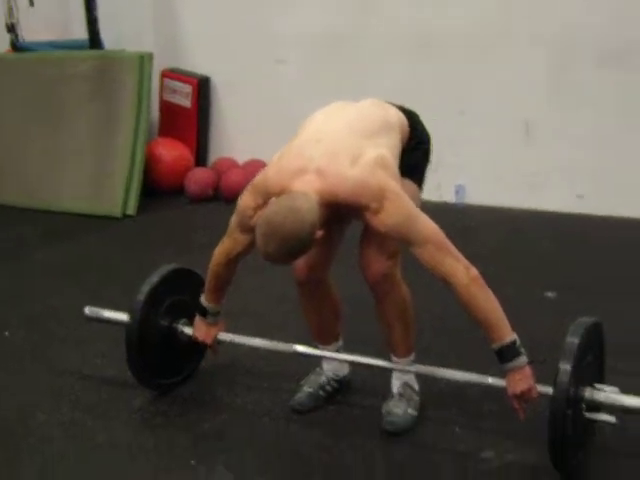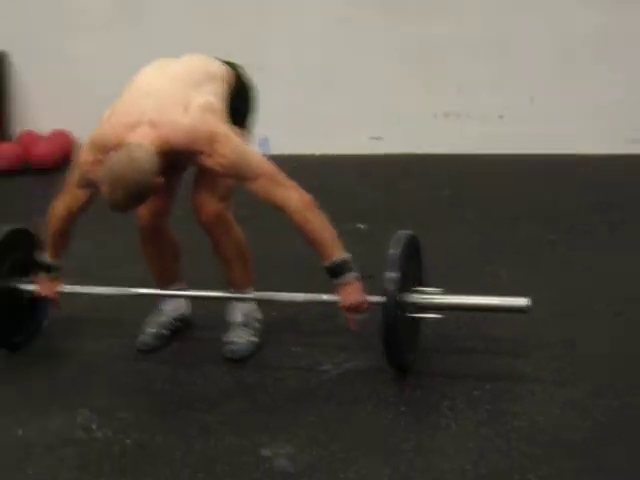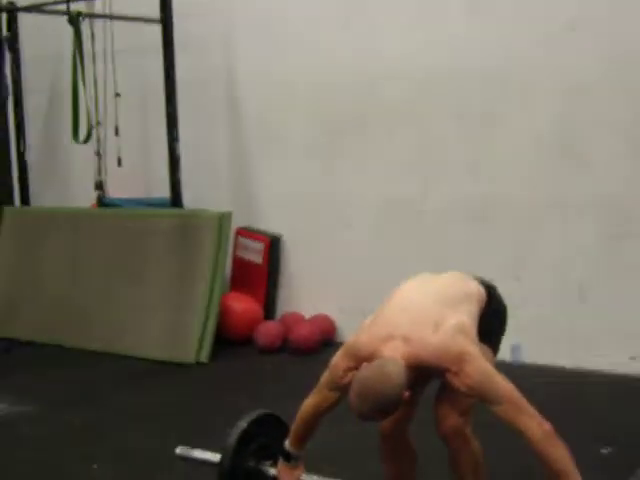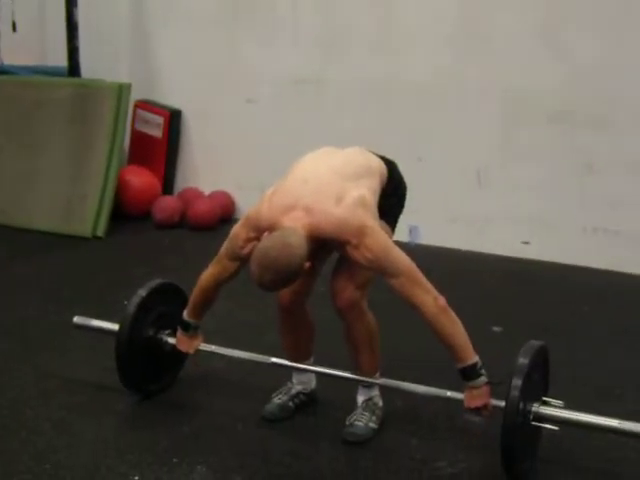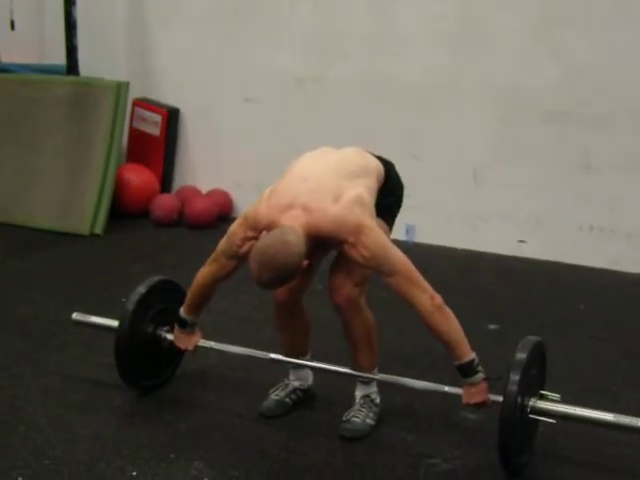
dt=1s
person 1, frame 1
left shoulder: (374, 197)
right shoulder: (263, 192)
left elbow: (461, 272)
right elbow: (227, 253)
left wrist: (513, 359)
right wrist: (208, 314)
left knee: (379, 269)
right knee: (306, 272)
left ankle: (404, 379)
right ankle: (333, 368)
person 1, frame 2
left shoulder: (209, 140)
right shoulder: (101, 149)
left elbow: (294, 198)
right elbow: (67, 207)
left wrist: (343, 275)
right wrist: (50, 269)
left knee: (210, 211)
right knee: (148, 218)
left ankle: (246, 309)
right ankle: (174, 306)
person 1, frame 3
left shoulder: (460, 364)
right shoulder: (355, 354)
left elbow: (537, 428)
right elbow: (316, 402)
left knee: (451, 423)
right knee: (391, 428)
person 1, frame 4
left shoulder: (357, 234)
right shoulder: (256, 225)
left elbow: (431, 301)
right elbow: (214, 274)
left wrist: (474, 376)
right wrist: (189, 326)
left knee: (347, 296)
right knee: (288, 299)
left ankle: (370, 396)
right ankle: (302, 383)
person 1, frame 5
left shoulder: (355, 233)
right shoulder: (254, 224)
left elbow: (428, 299)
right elbow: (211, 271)
left wrist: (471, 372)
right wrist: (186, 323)
left knee: (345, 293)
right knee: (284, 295)
left ankle: (368, 392)
right ankle: (299, 379)
